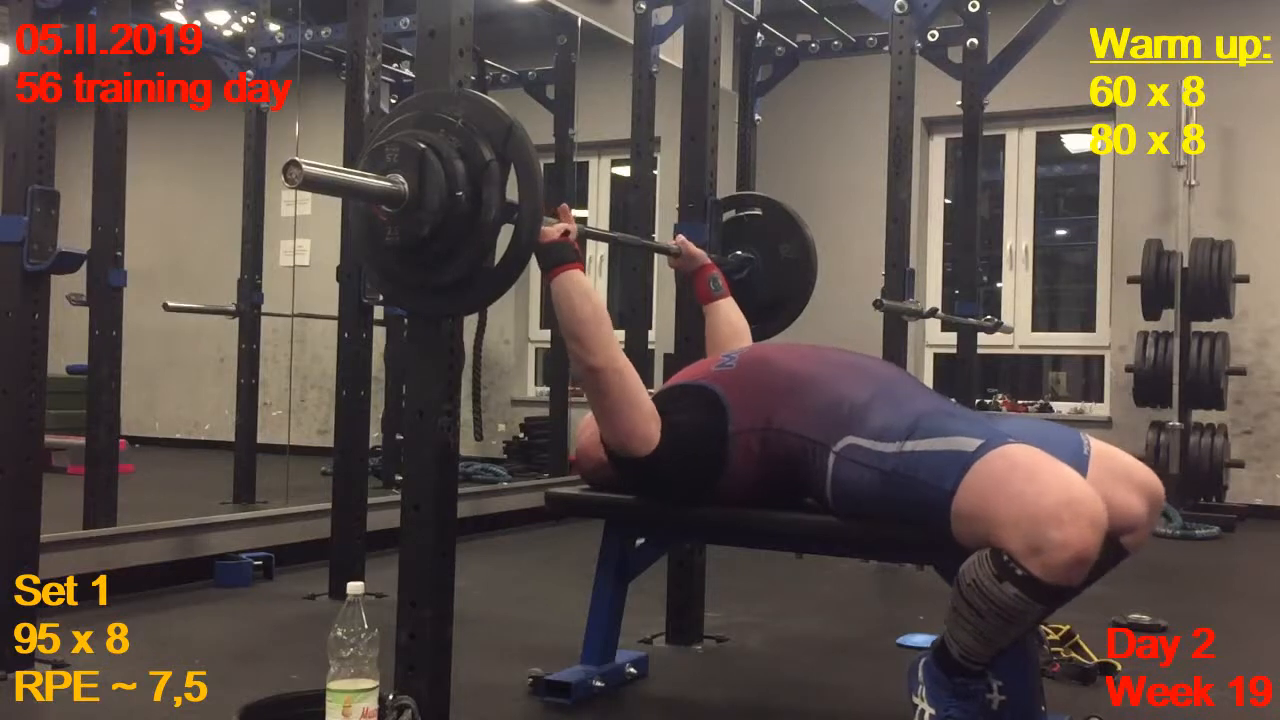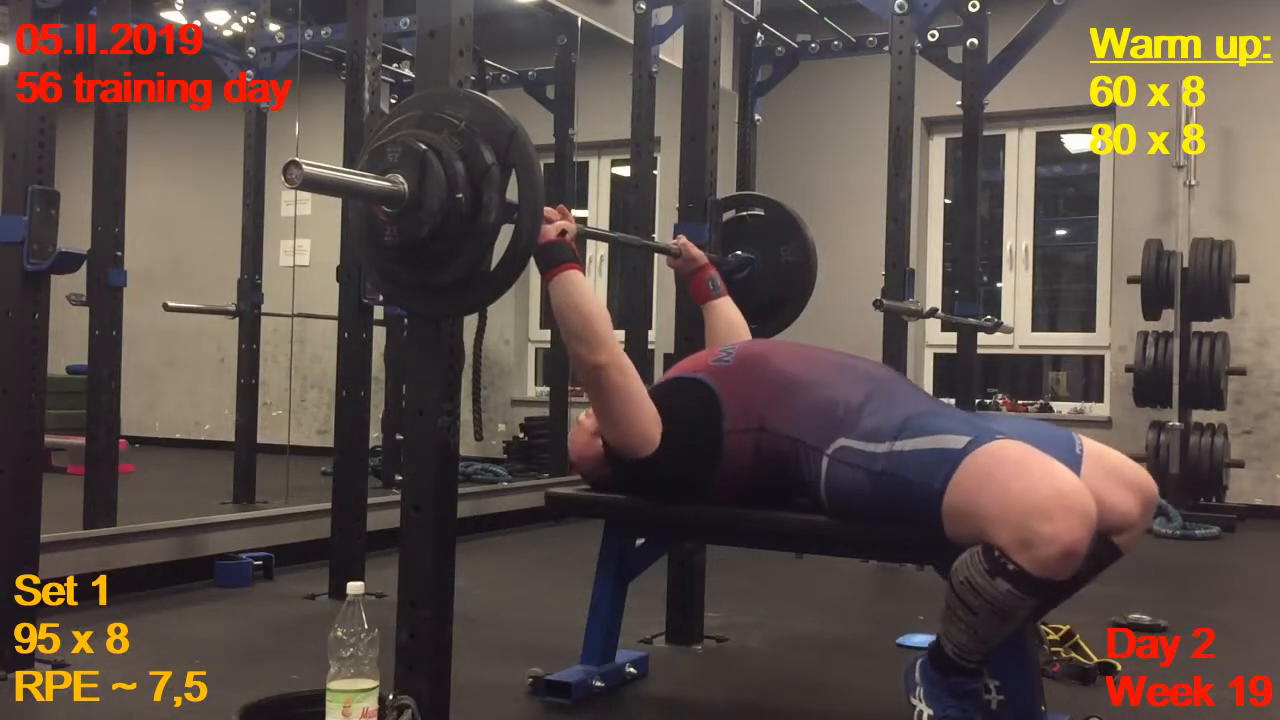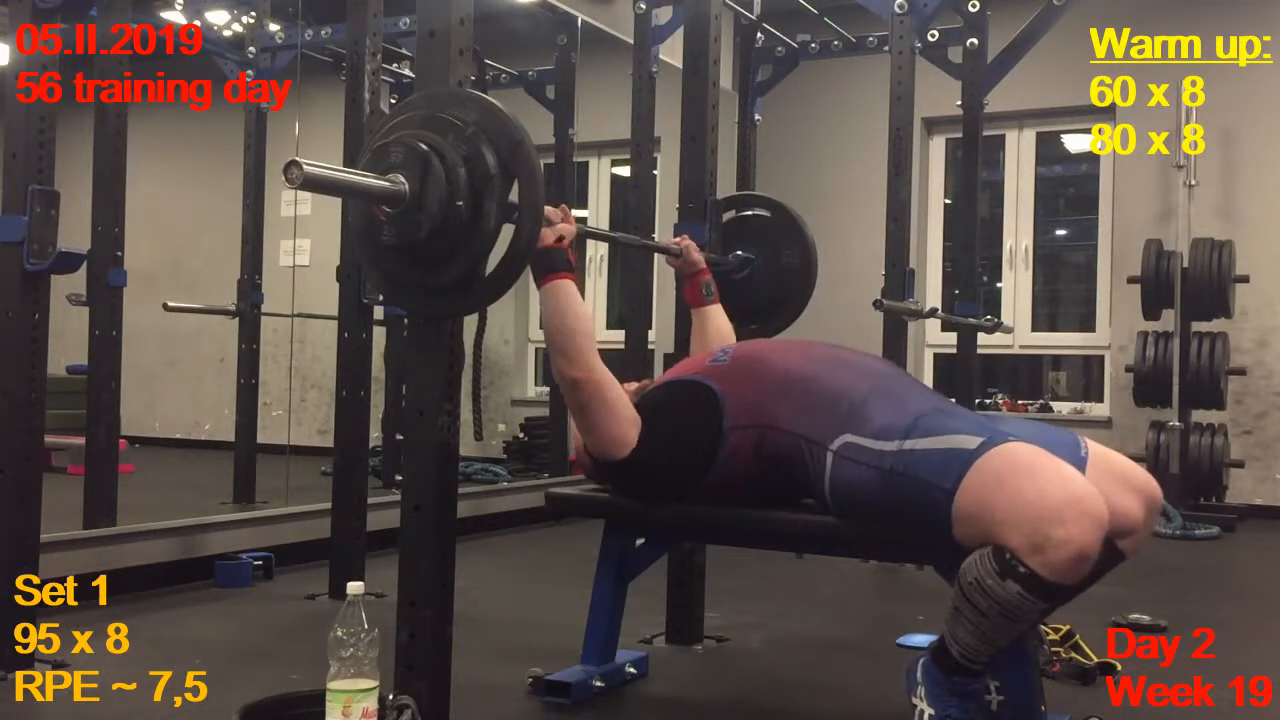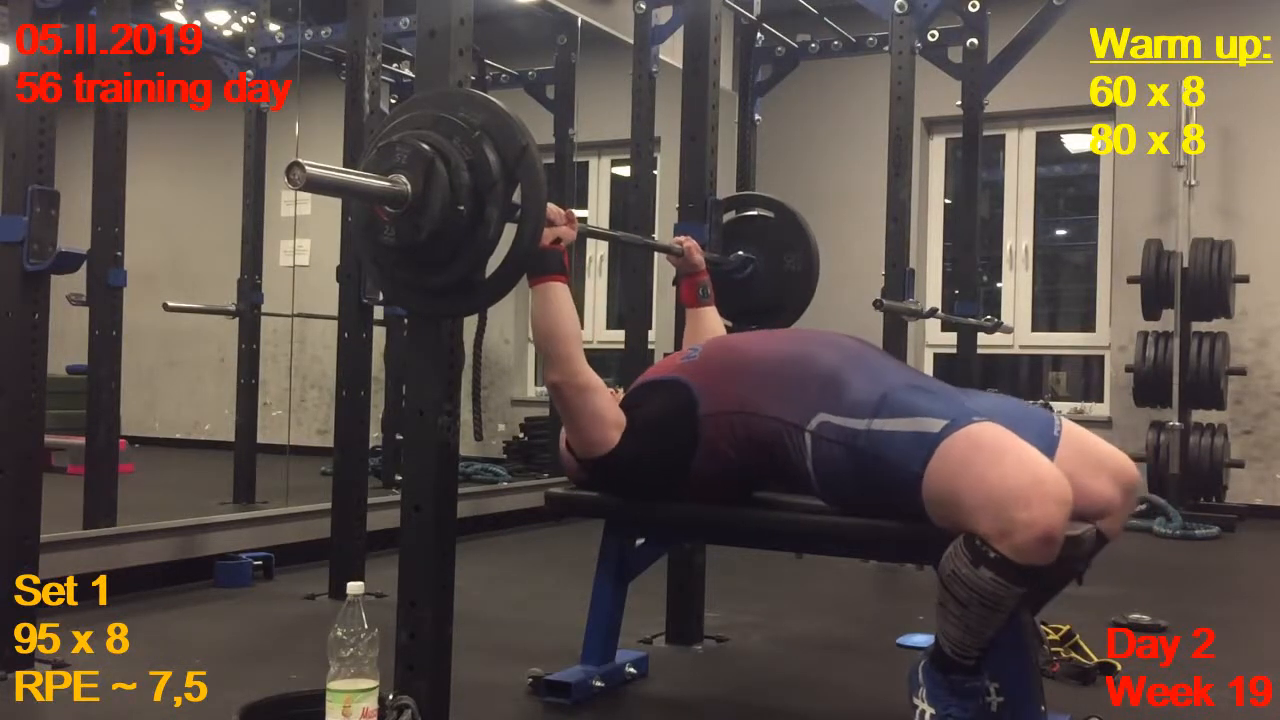
dt=1s
person 1, frame 1
left shoulder: (697, 414)
right shoulder: (661, 453)
left elbow: (736, 361)
right elbow: (598, 361)
left wrist: (703, 273)
right wrist: (560, 260)
left knee: (1136, 498)
right knee: (1068, 526)
left ankle: (985, 637)
person 1, frame 2
left shoulder: (687, 413)
right shoulder: (655, 452)
left elbow: (736, 362)
right elbow: (599, 357)
left wrist: (700, 274)
right wrist: (558, 261)
left knee: (1129, 498)
right knee: (1057, 520)
left ankle: (985, 636)
person 1, frame 3
left shoulder: (678, 416)
right shoulder: (649, 453)
left elbow: (719, 371)
right elbow: (579, 371)
left wrist: (696, 279)
right wrist: (552, 266)
left knee: (1135, 503)
right knee: (1070, 526)
left ankle: (987, 639)
person 1, frame 4
left shoulder: (666, 417)
right shoulder: (632, 451)
left elbow: (705, 367)
right elbow: (567, 377)
left wrist: (695, 278)
right wrist: (547, 263)
left knee: (1114, 488)
right knee: (1034, 511)
left ankle: (986, 638)
